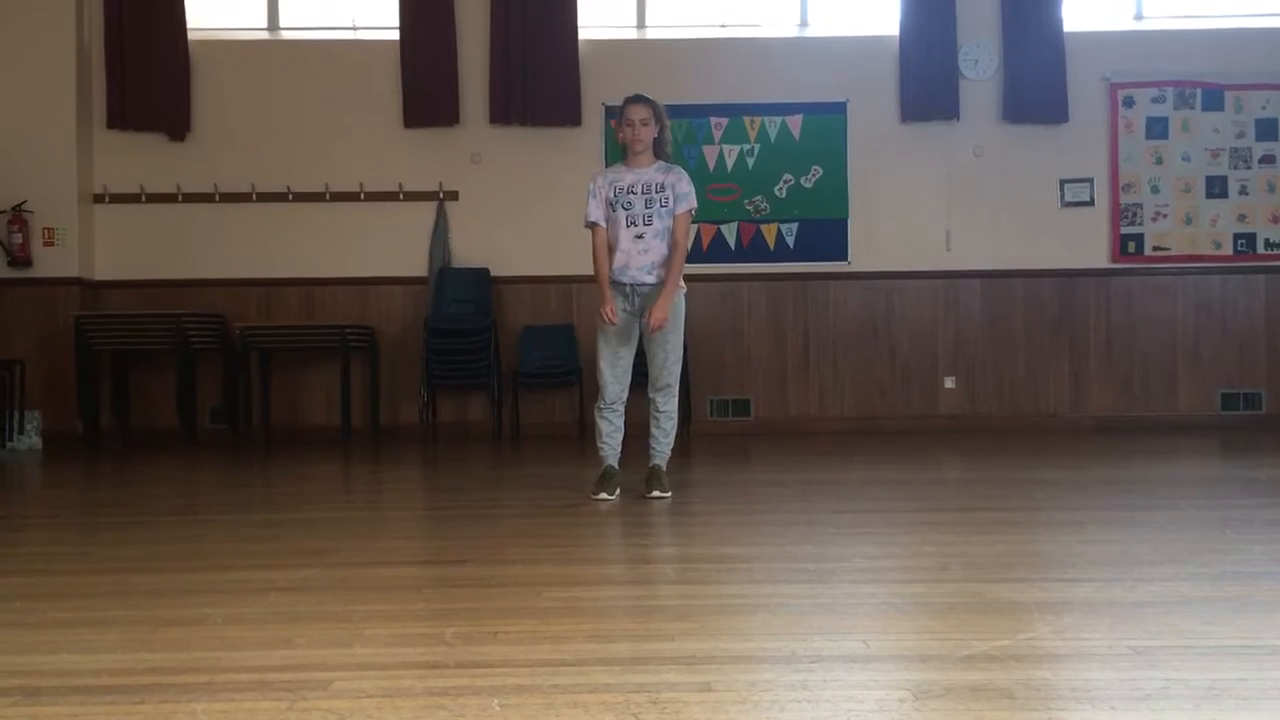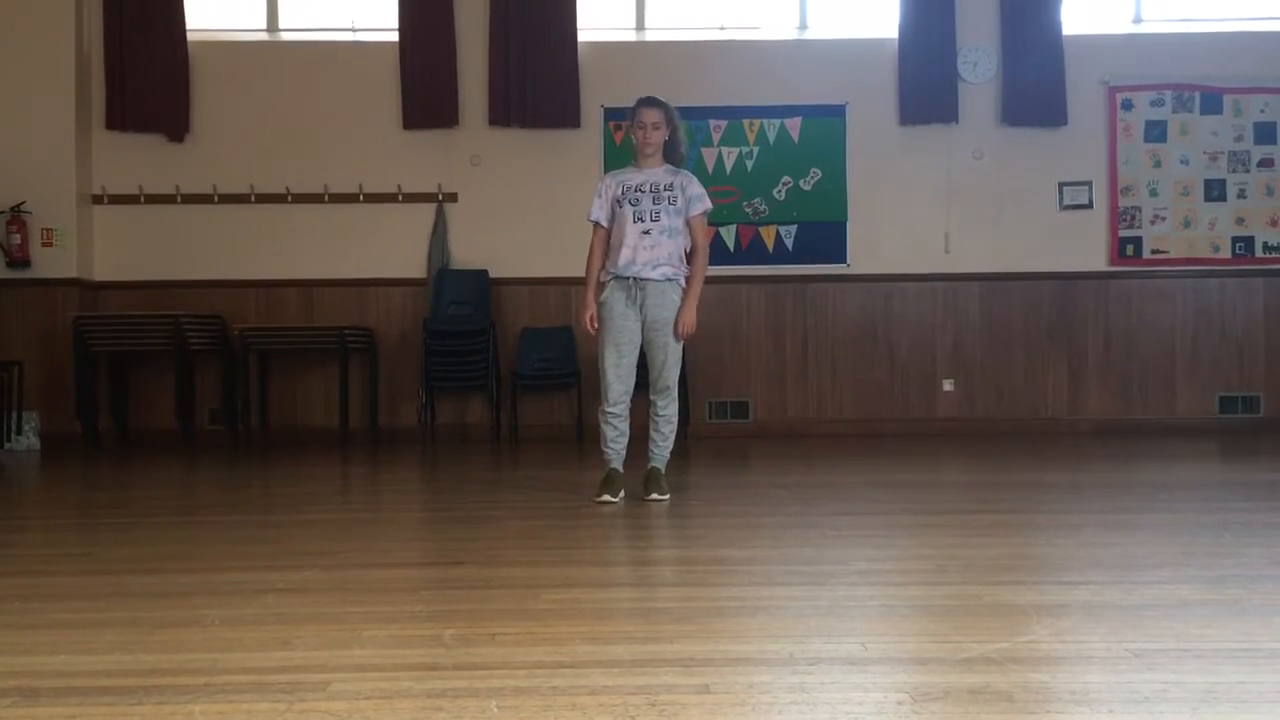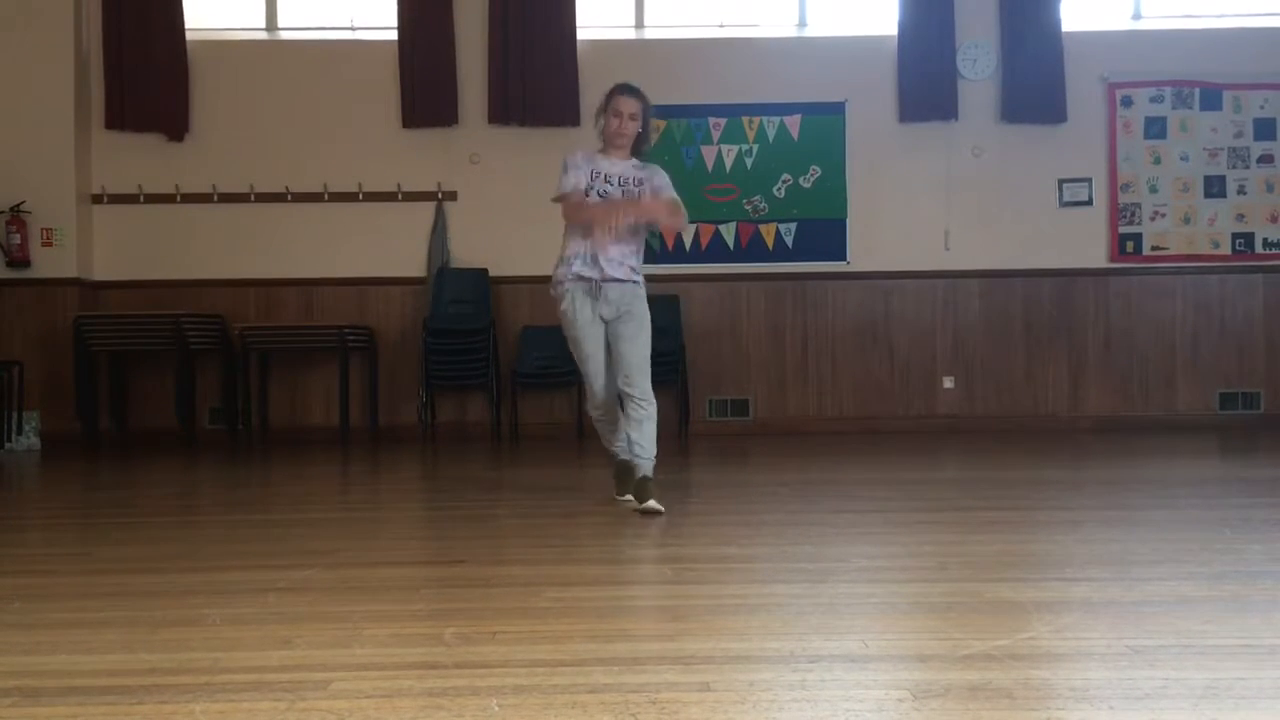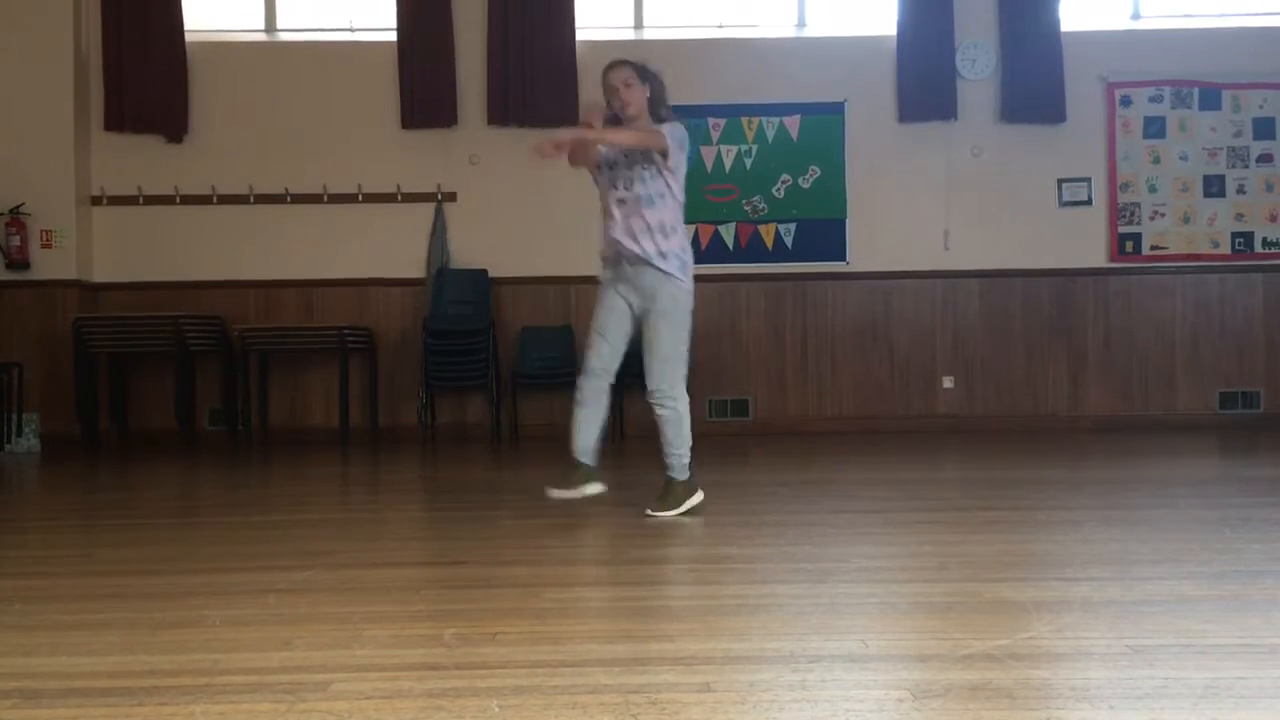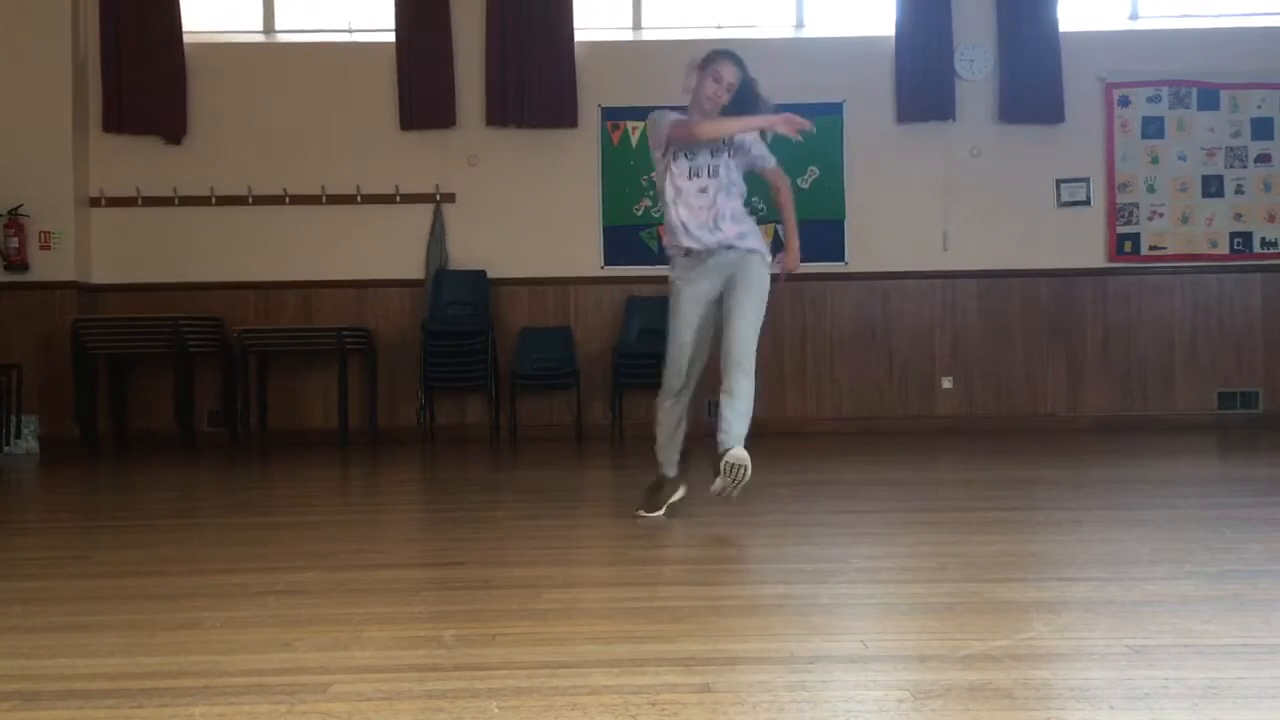
dt=1s
person 1, frame 1
left shoulder: (675, 178)
right shoulder: (604, 182)
left elbow: (679, 244)
right elbow: (600, 245)
left wrist: (664, 298)
right wrist: (606, 296)
left hip: (664, 291)
right hip: (619, 292)
left knee: (665, 384)
right knee: (611, 385)
left ankle: (658, 465)
right ankle: (609, 466)
person 1, frame 2
left shoulder: (684, 182)
right shoulder: (613, 183)
left elbow: (700, 247)
right elbow: (599, 243)
left wrist: (691, 302)
right wrist: (589, 296)
left hip: (666, 290)
right hip: (619, 290)
left knee: (664, 386)
right knee: (615, 386)
left ankle: (657, 468)
right ankle: (614, 469)
person 1, frame 3
left shoulder: (651, 176)
right shoulder: (578, 163)
left elbow: (678, 219)
right elbow: (569, 211)
left wrist: (644, 210)
right wrist: (631, 205)
left hip: (627, 286)
right hip: (579, 284)
left knee: (637, 385)
right knee: (601, 388)
left ankle: (642, 476)
right ankle: (621, 458)
person 1, frame 4
left shoulder: (671, 134)
right shoulder: (605, 150)
left elbow: (631, 141)
right elbow: (579, 156)
left wrist: (573, 132)
right wrist: (576, 140)
left hip: (666, 275)
right hip: (619, 274)
left knee: (663, 385)
right knee: (594, 369)
left ankle: (681, 481)
right ankle: (585, 467)
person 1, frame 5
left shoulder: (745, 140)
right shoulder: (665, 125)
left elbow: (780, 184)
right elbow: (702, 131)
left wrist: (791, 241)
right wrist: (768, 121)
left hip: (746, 259)
right hip: (693, 265)
left knee: (739, 356)
right knee: (679, 379)
left ankle: (731, 454)
right ankle: (667, 477)
